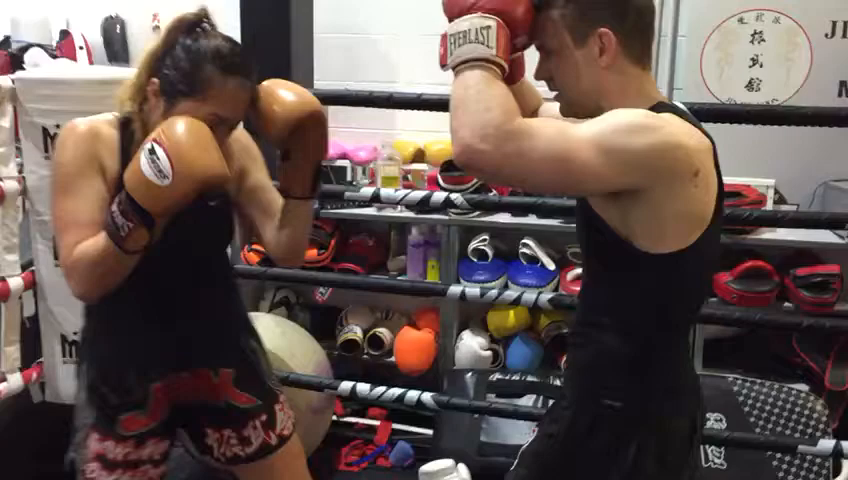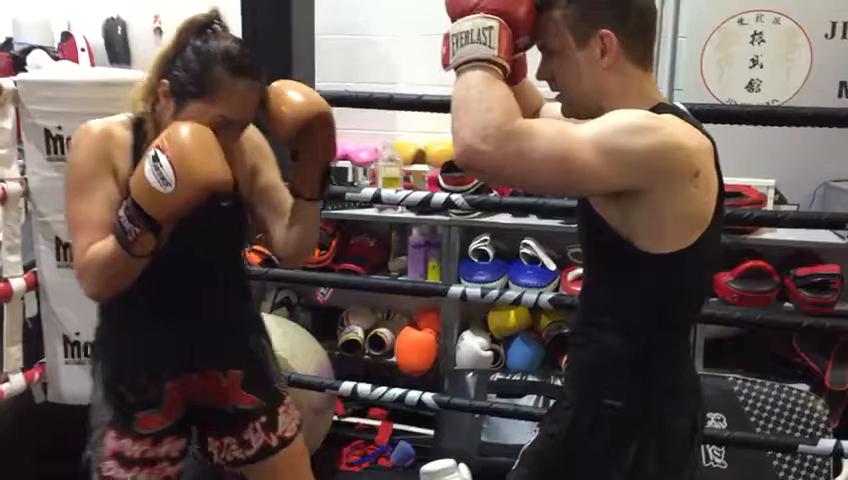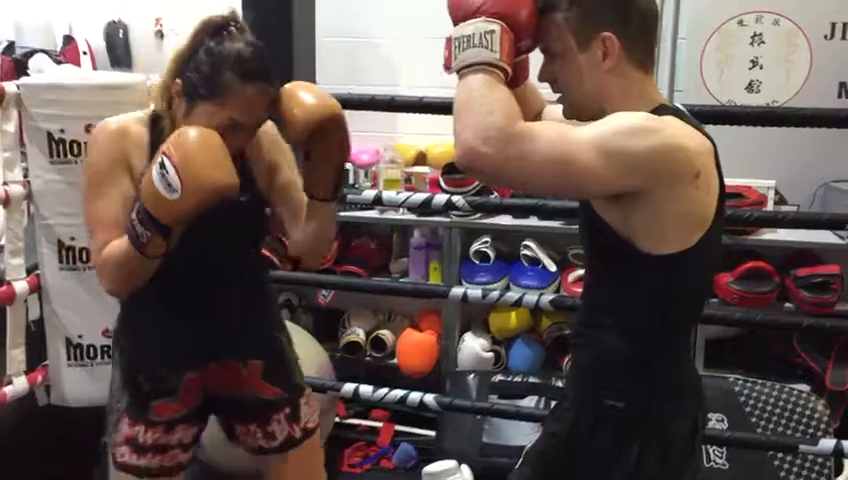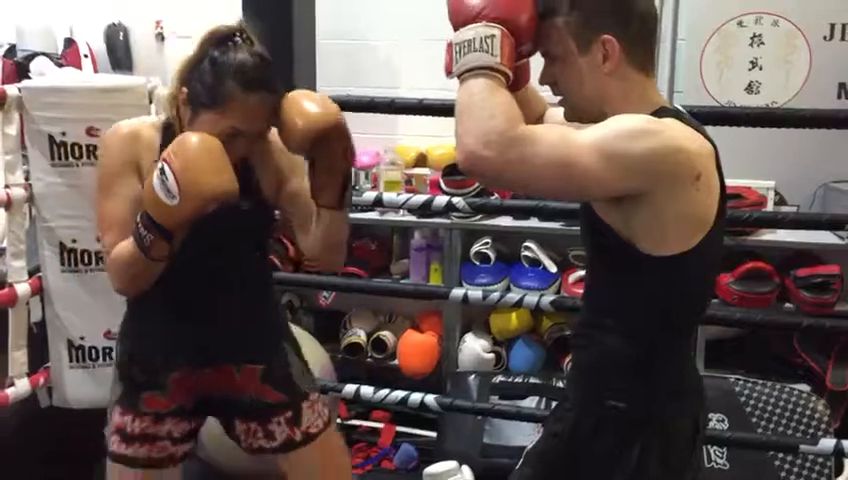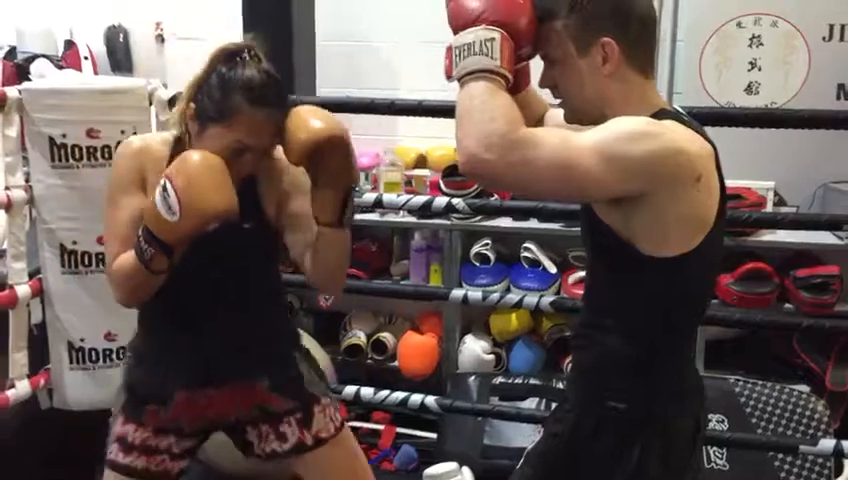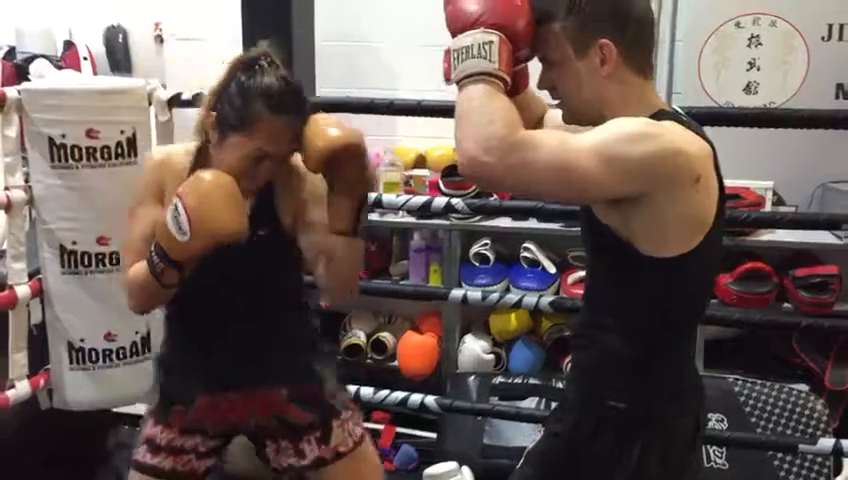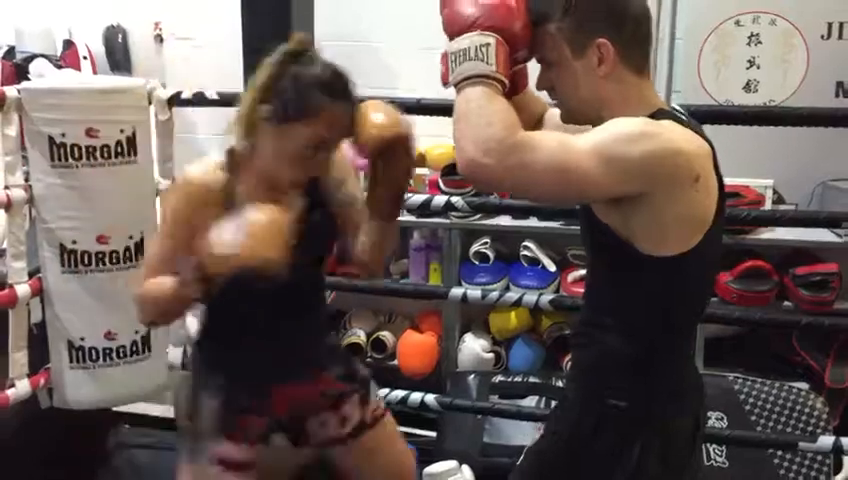
dt=0.1s
person 1, frame 1
left shoulder: (658, 142)
right shoulder: (641, 130)
left elbow: (481, 145)
right elbow: (527, 121)
left wrist: (476, 44)
right wrist: (504, 55)
left hip: (627, 419)
right hip: (636, 398)
person 1, frame 2
left shoulder: (657, 143)
right shoulder: (642, 130)
left elbow: (482, 146)
right elbow: (528, 123)
left wrist: (478, 46)
right wrist: (505, 56)
left hip: (627, 417)
right hip: (636, 397)
person 1, frame 3
left shoulder: (658, 145)
right shoulder: (645, 131)
left elbow: (483, 147)
right elbow: (530, 124)
left wrist: (480, 46)
right wrist: (508, 59)
left hip: (628, 421)
right hip: (638, 400)
person 1, frame 4
left shoulder: (659, 147)
right shoulder: (647, 133)
left elbow: (484, 151)
right elbow: (533, 127)
left wrist: (481, 50)
right wrist: (508, 62)
left hip: (629, 421)
right hip: (638, 399)
person 1, frame 5
left shoulder: (660, 149)
right shoulder: (648, 135)
left elbow: (487, 154)
right elbow: (535, 128)
left wrist: (481, 50)
right wrist: (509, 66)
left hip: (629, 422)
right hip: (640, 401)
person 1, frame 6
left shoulder: (659, 150)
right shoulder: (647, 135)
left elbow: (486, 157)
right elbow: (534, 130)
left wrist: (480, 54)
right wrist: (507, 69)
left hip: (629, 420)
right hip: (640, 400)
person 1, frame 7
left shoulder: (658, 148)
right shoulder: (650, 135)
left elbow: (486, 159)
right elbow: (533, 129)
left wrist: (476, 56)
right wrist: (507, 67)
left hip: (631, 420)
right hip: (640, 399)
person 2, frame 1
left shoulder: (231, 146)
right shoulder: (87, 141)
left elbow: (285, 250)
right elbow: (82, 278)
left wrist: (301, 167)
right wrist: (142, 208)
left hip: (224, 356)
right hip: (125, 370)
person 2, frame 2
left shoulder: (244, 147)
right shoulder: (101, 143)
left elbow: (294, 250)
right elbow: (94, 279)
left wrist: (310, 168)
right wrist: (148, 214)
left hip: (234, 357)
right hip: (139, 370)
person 2, frame 3
left shoulder: (264, 144)
right shoulder: (118, 141)
left elbow: (312, 249)
right elbow: (113, 276)
left wrist: (324, 165)
right wrist: (160, 216)
left hip: (254, 349)
right hip: (158, 361)
person 2, frame 4
left shoulder: (273, 152)
right shoulder: (130, 143)
left elbow: (325, 256)
right elbow: (123, 277)
left wrist: (330, 175)
right wrist: (164, 220)
left hip: (256, 353)
right hip: (158, 361)
person 2, frame 5
left shoulder: (281, 172)
right shoulder: (141, 159)
left elbow: (327, 280)
right elbow: (125, 289)
left wrist: (331, 192)
right wrist: (165, 235)
left hip: (268, 369)
right hip: (167, 378)
person 2, frame 6
left shoulder: (298, 181)
right shoulder: (165, 171)
left elbow: (340, 287)
right elbow: (137, 296)
left wrist: (345, 199)
right wrist: (175, 253)
left hip: (290, 377)
right hip: (192, 383)
person 2, frame 7
left shoulder: (328, 174)
right shoulder: (203, 186)
left elbow: (369, 260)
right elbow: (149, 304)
left wrist: (386, 188)
right wrist: (204, 272)
left hip: (318, 365)
right hip: (233, 378)
